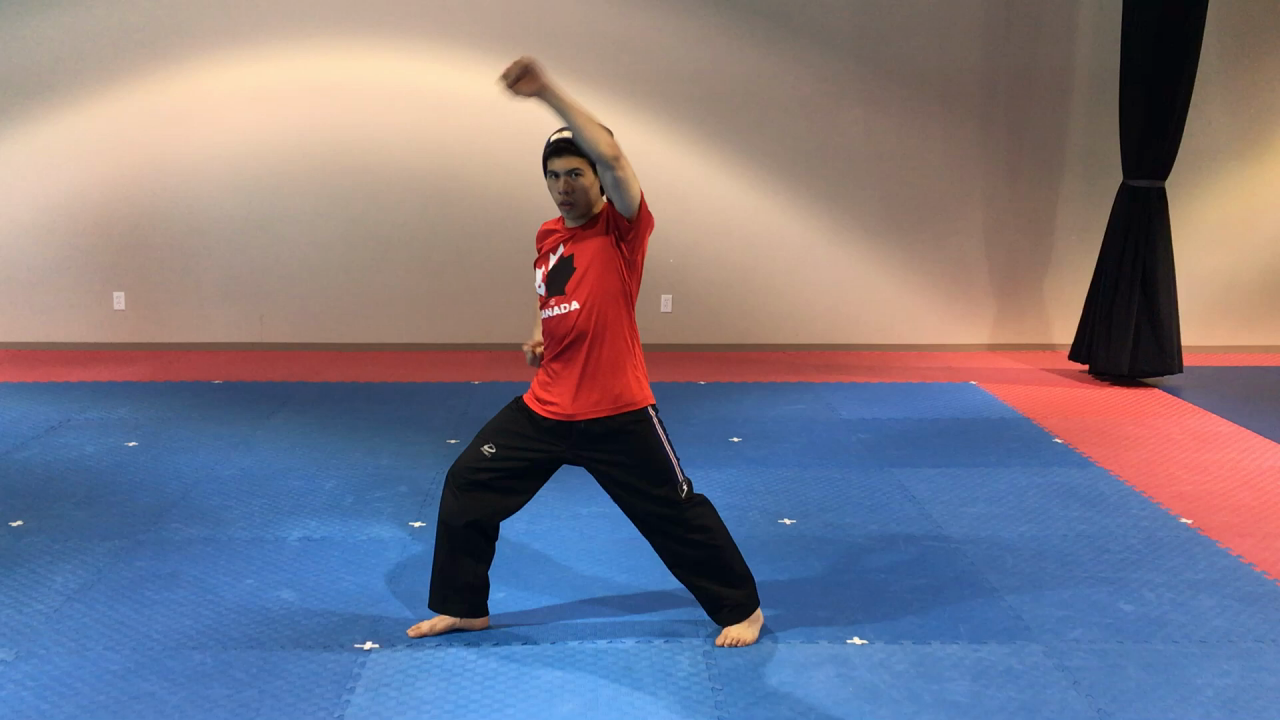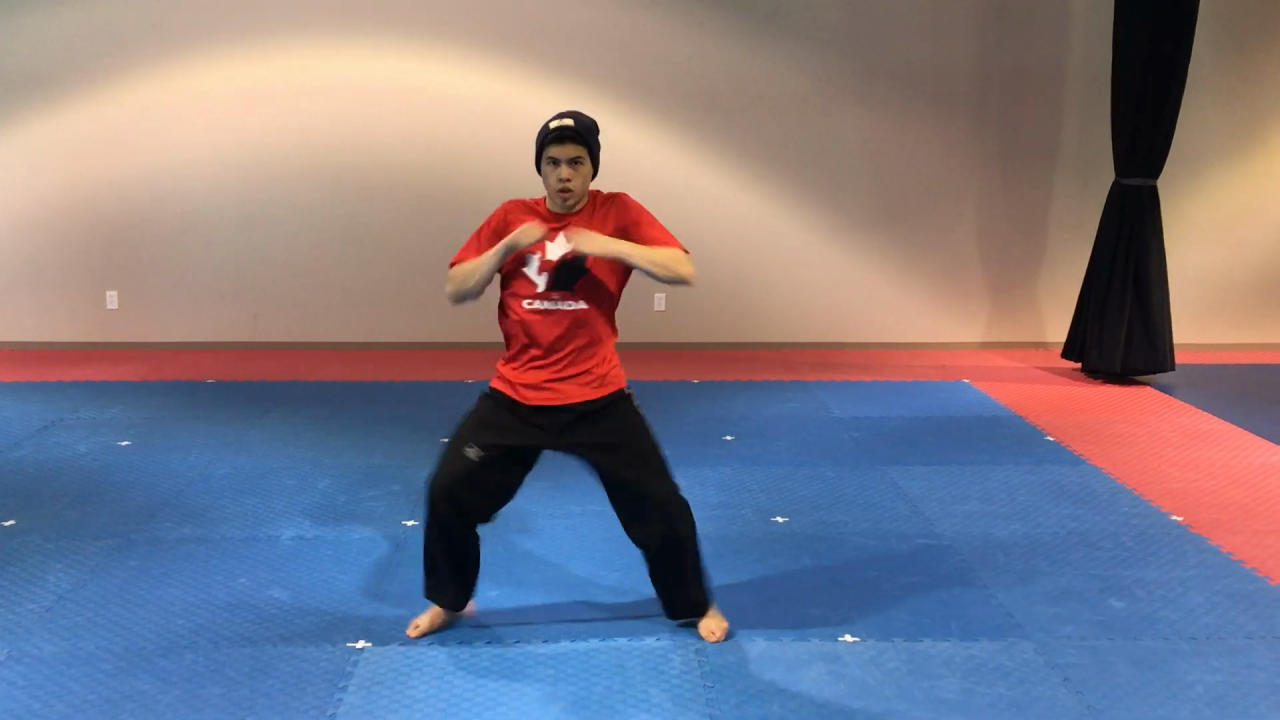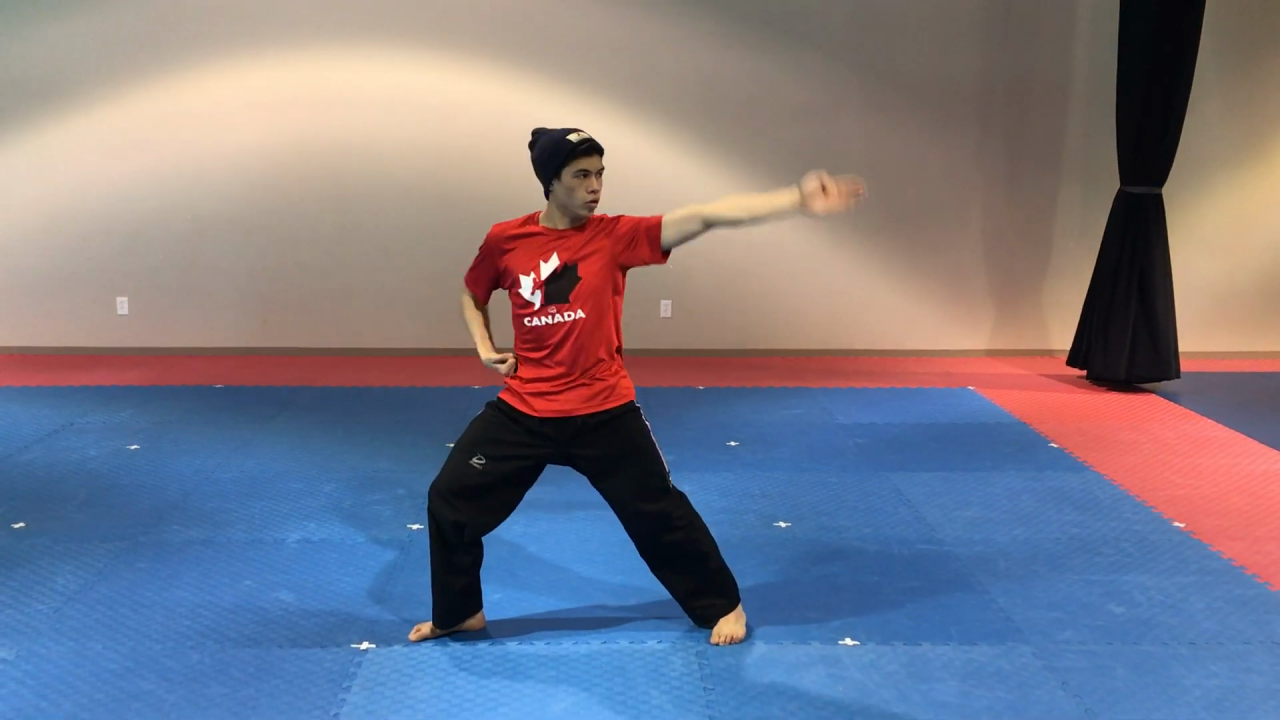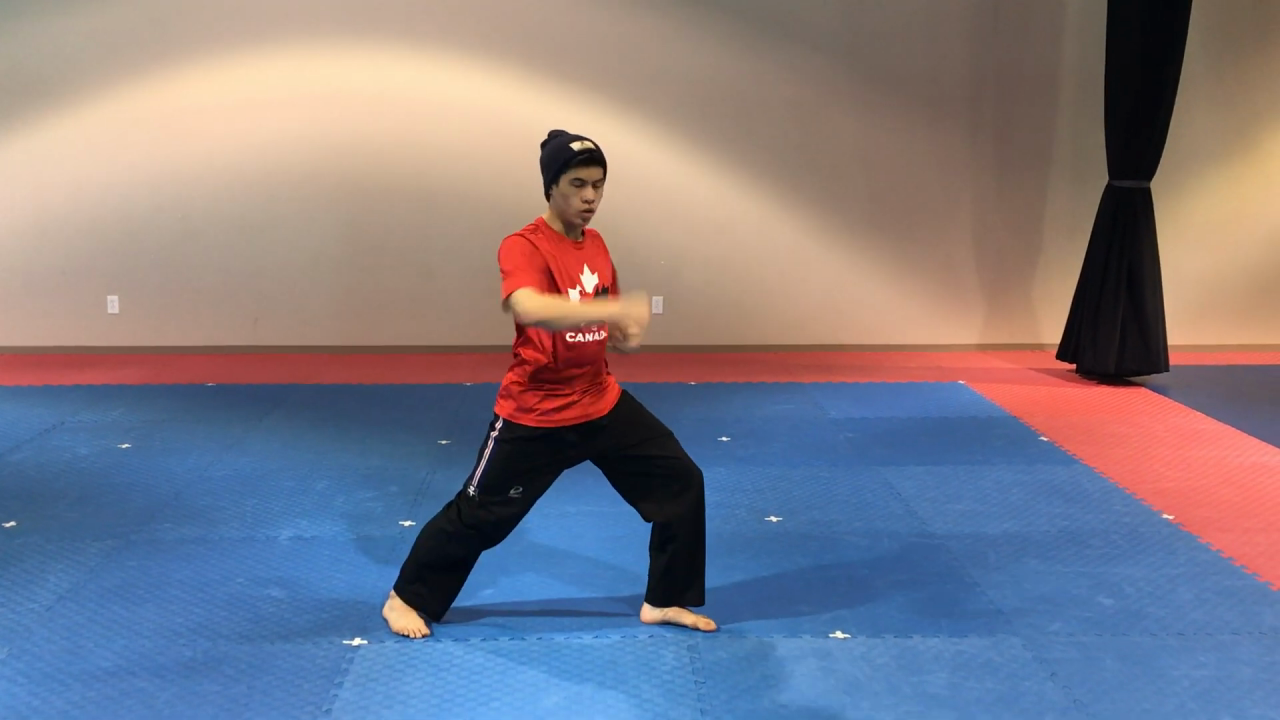
dt=1s
person 1, frame 1
left shoulder: (624, 225)
right shoulder: (547, 235)
left elbow: (611, 157)
left wrist: (549, 94)
right wrist: (538, 333)
left hip: (617, 413)
right hip: (545, 409)
left knee: (675, 514)
right knee: (466, 485)
left ankle: (742, 609)
right ankle: (461, 608)
person 1, frame 2
left shoulder: (619, 211)
right shoulder: (510, 215)
left elbow: (682, 270)
right elbow: (456, 288)
left wrist: (611, 244)
right wrist: (504, 249)
left hip: (596, 398)
right hip: (515, 395)
left knee: (655, 501)
right knee: (452, 492)
left ankle: (693, 606)
right ankle: (448, 600)
person 1, frame 3
left shoulder: (615, 235)
right shoulder: (505, 239)
left elbow: (703, 217)
right elbow: (472, 294)
left wrist: (797, 199)
right wrist: (485, 348)
left hip: (603, 411)
right hip: (523, 409)
left knee: (660, 512)
right knee: (449, 499)
left ankle: (724, 605)
right ankle: (456, 613)
person 1, frame 4
left shoulder: (596, 244)
right shoulder: (522, 247)
right elbow: (534, 310)
left wrist: (623, 327)
right wrist: (616, 309)
left hip: (603, 403)
right hip: (536, 416)
left knee: (682, 483)
right knee: (477, 515)
left ankle: (666, 600)
right ankle: (406, 597)
